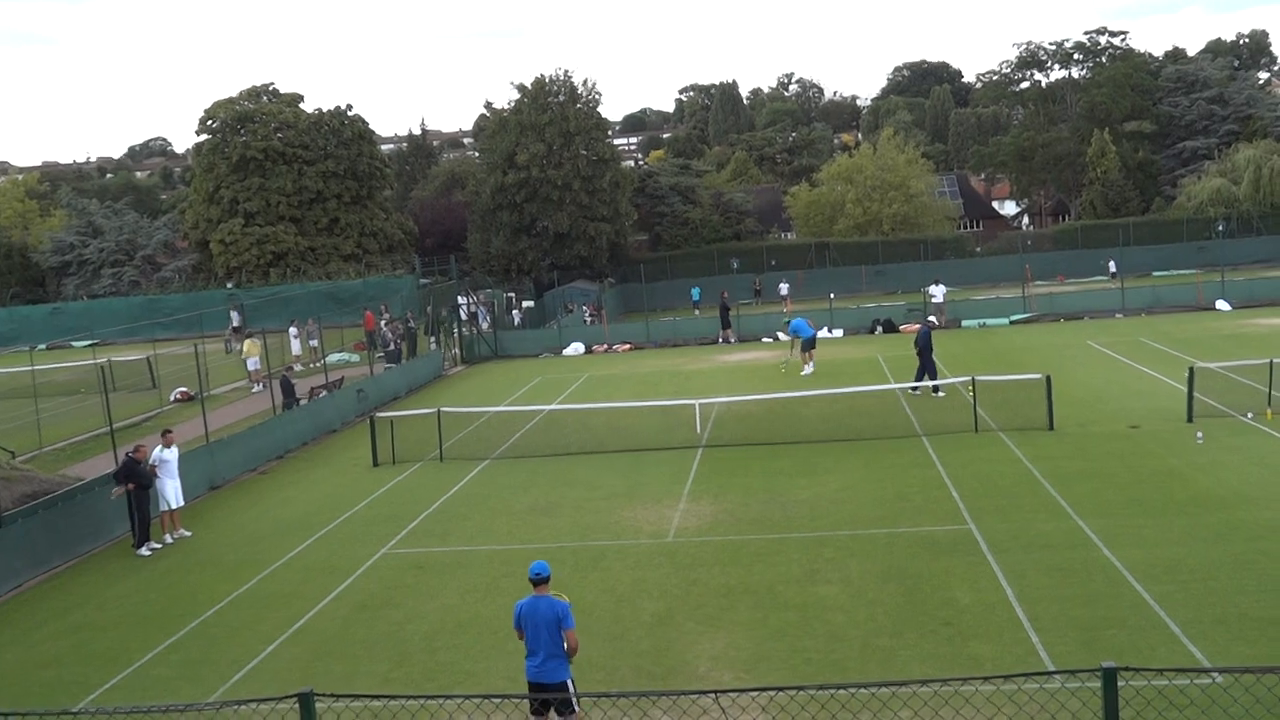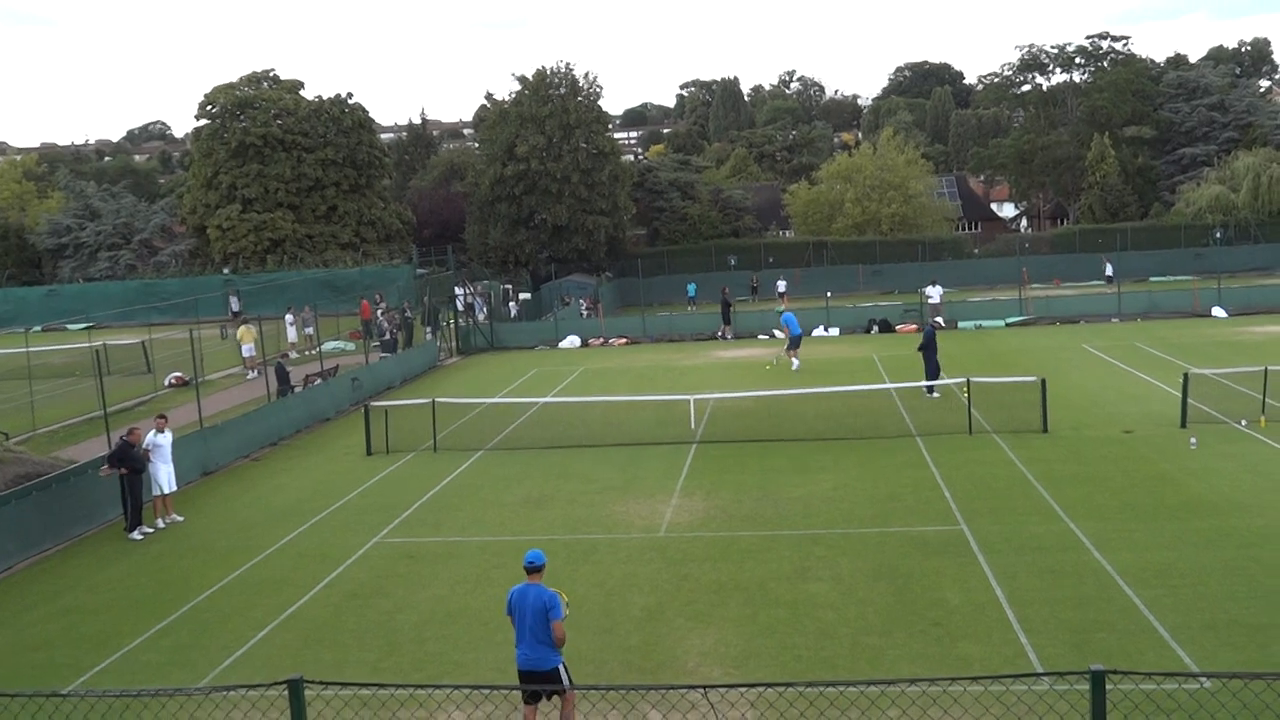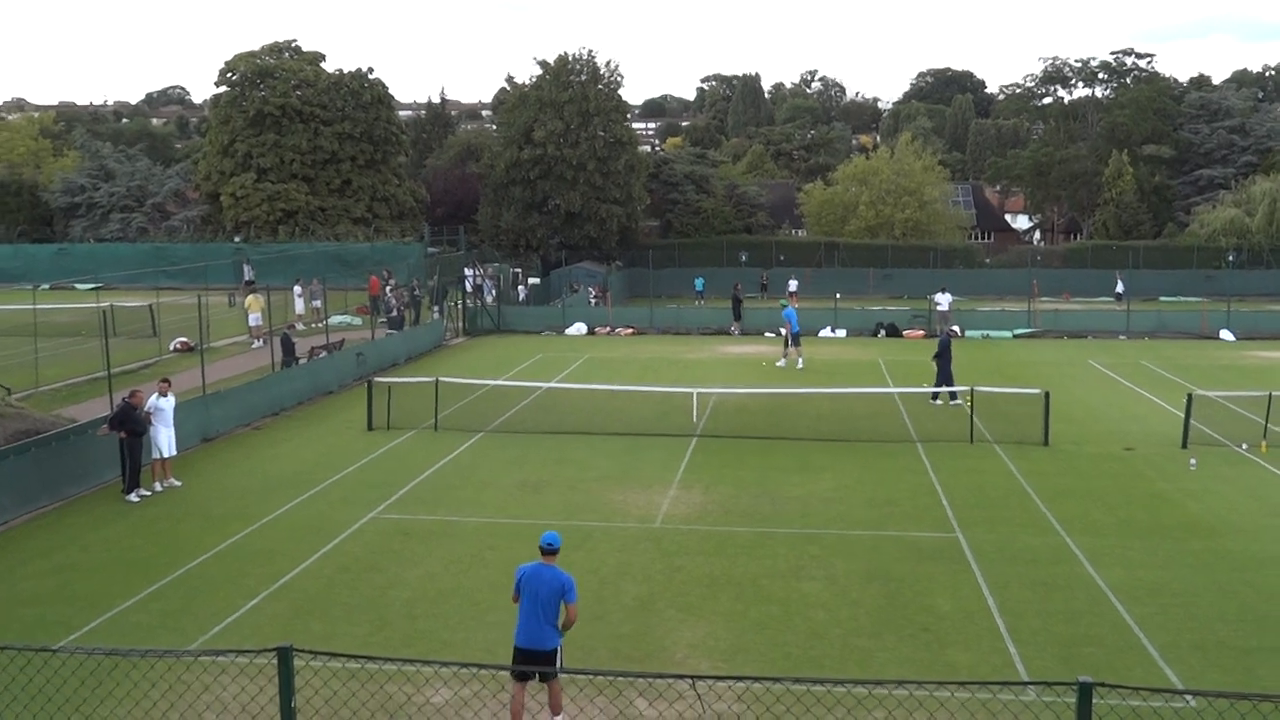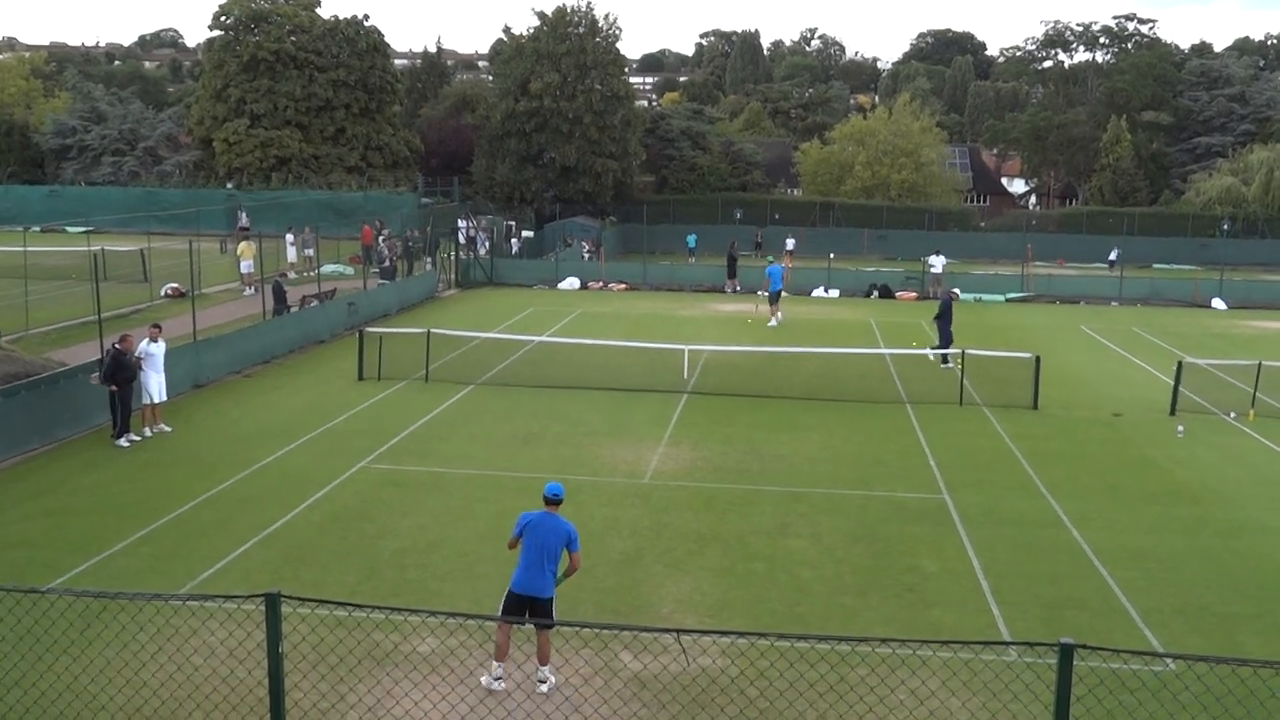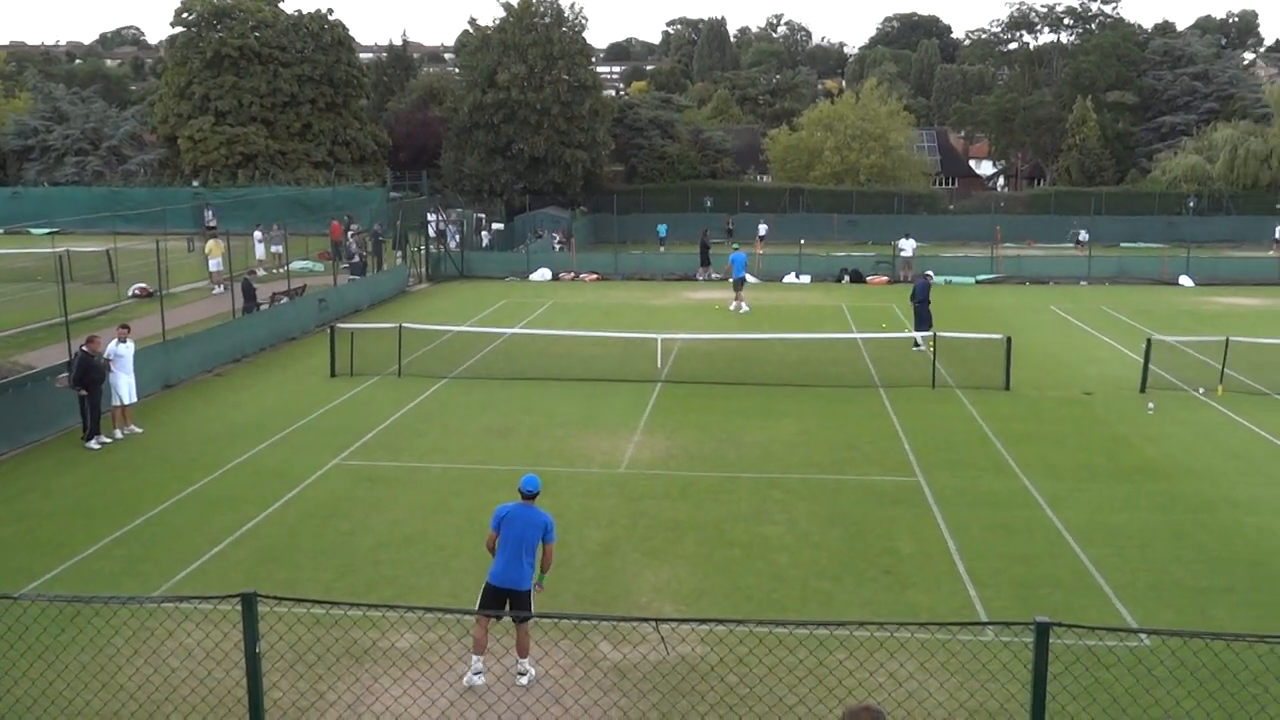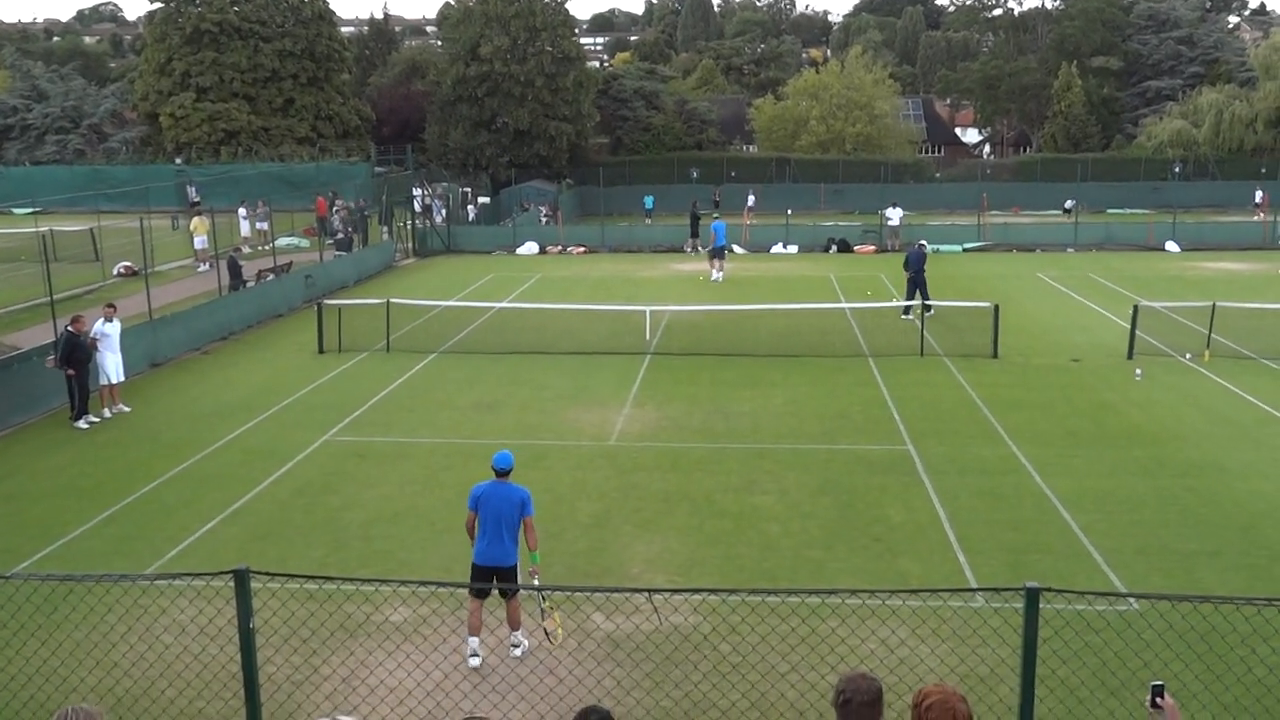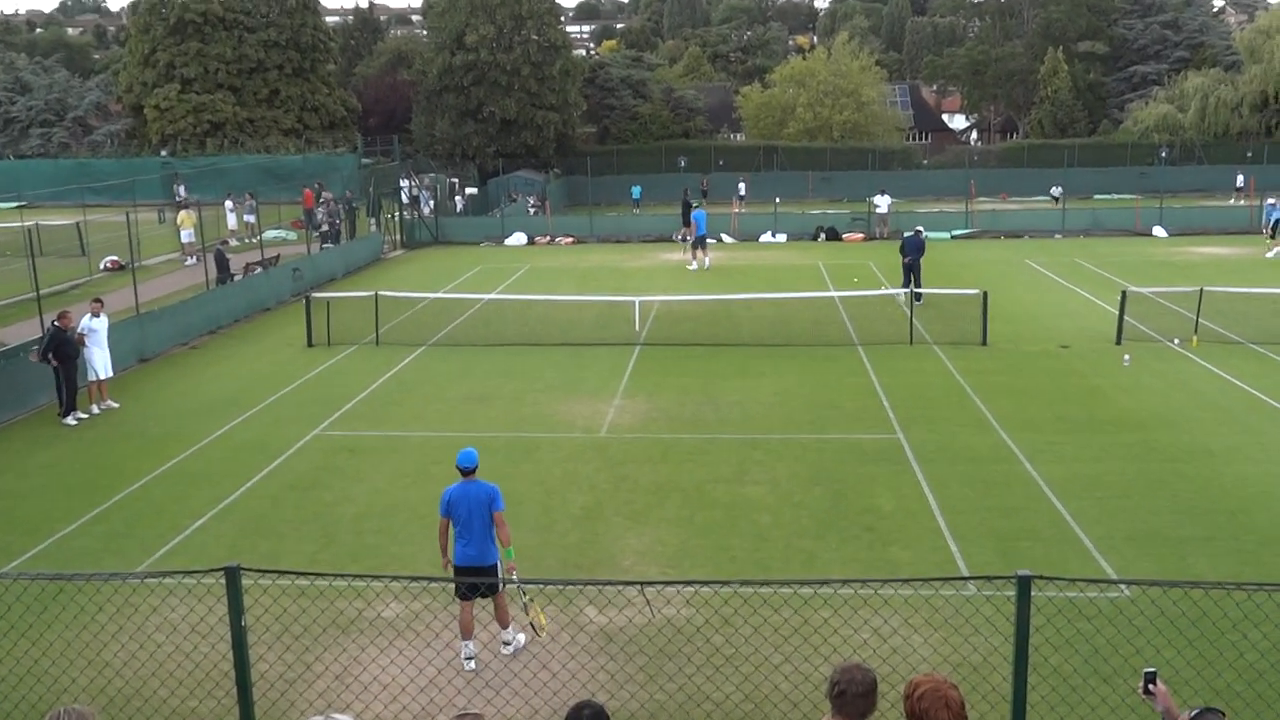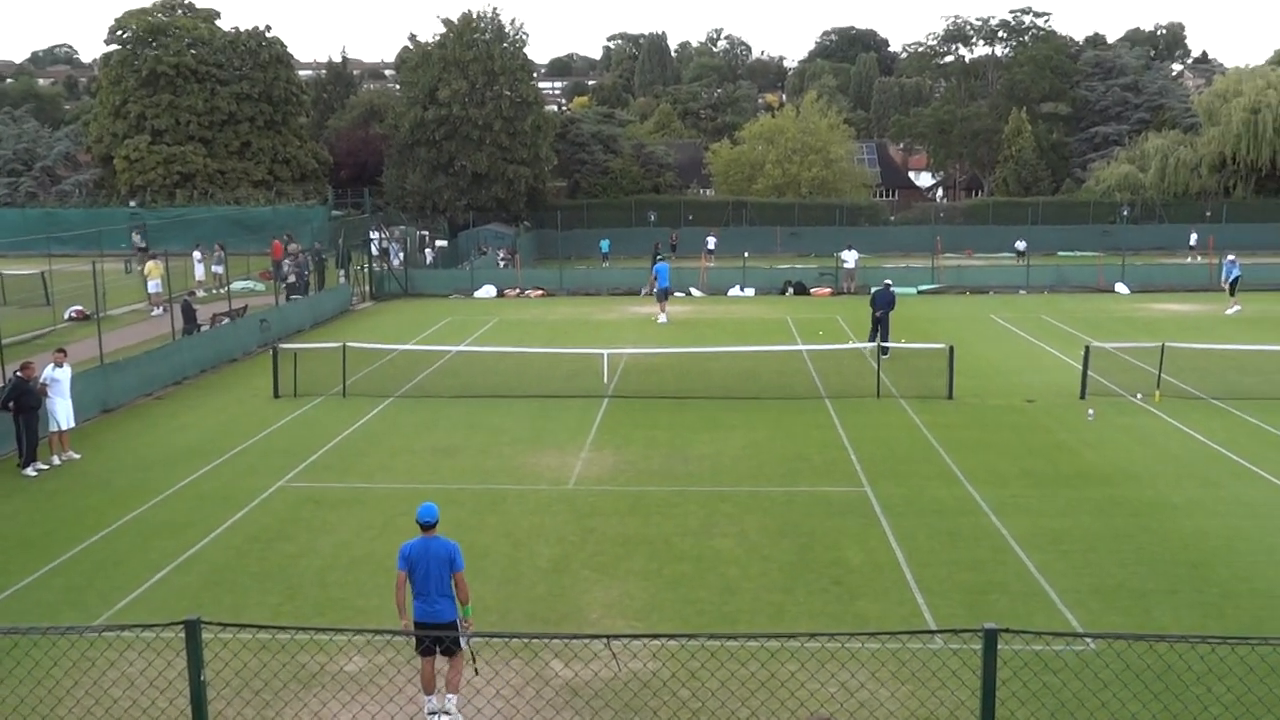
dt=0.3s
person 1, frame 1
left shoulder: (520, 606)
right shoulder: (560, 606)
right elbow: (573, 644)
right wrist: (568, 658)
left hip: (533, 674)
right hip: (558, 674)
person 1, frame 2
left shoulder: (513, 593)
right shoulder: (550, 596)
right elbow: (559, 635)
right wrist: (558, 649)
left hip: (524, 661)
right hip: (549, 661)
right knee: (568, 699)
person 1, frame 3
left shoulder: (523, 571)
right shoulder: (565, 579)
right elbow: (572, 616)
right wrist: (561, 632)
left hip: (523, 640)
right hip: (549, 642)
left knee: (518, 686)
right knee: (553, 685)
person 1, frame 4
left shoulder: (527, 518)
right shoulder: (568, 529)
left elbow: (511, 545)
right elbow: (576, 564)
right wrist: (560, 579)
left hip: (519, 586)
right hip: (545, 591)
left knee: (503, 628)
right knee: (543, 635)
left ankle: (497, 676)
right ankle: (543, 679)
person 1, frame 5
left shoulder: (503, 511)
right shoulder: (546, 520)
left elbow: (489, 544)
right elbow: (548, 556)
right wrist: (541, 579)
left hip: (497, 579)
right hip: (523, 582)
left knee: (481, 621)
right knee: (522, 627)
left ankle: (476, 670)
right ankle: (523, 671)
person 1, frame 6
left shoulder: (478, 490)
right shoulder: (522, 494)
left elbow: (469, 523)
right elbow: (529, 529)
right wrist: (534, 559)
left hip: (481, 558)
right hip: (508, 559)
left knee: (475, 604)
right knee: (512, 601)
left ankle: (473, 652)
right ankle: (516, 644)
person 1, frame 7
left shoulder: (448, 493)
right shoulder: (491, 490)
left elbow: (443, 529)
right elbow: (500, 524)
left wrist: (444, 555)
right wrist: (509, 555)
left hip: (462, 559)
right hip: (488, 558)
left knee: (466, 606)
right knee: (499, 599)
left ankle: (468, 654)
right ankle: (508, 640)
person 1, frame 8
left shoulder: (407, 549)
right shoulder: (451, 547)
left elbow: (400, 585)
right elbow: (460, 583)
left wrist: (403, 617)
right wrist: (467, 613)
left hip: (421, 616)
right hip: (447, 615)
left knee: (427, 663)
right knee: (456, 660)
